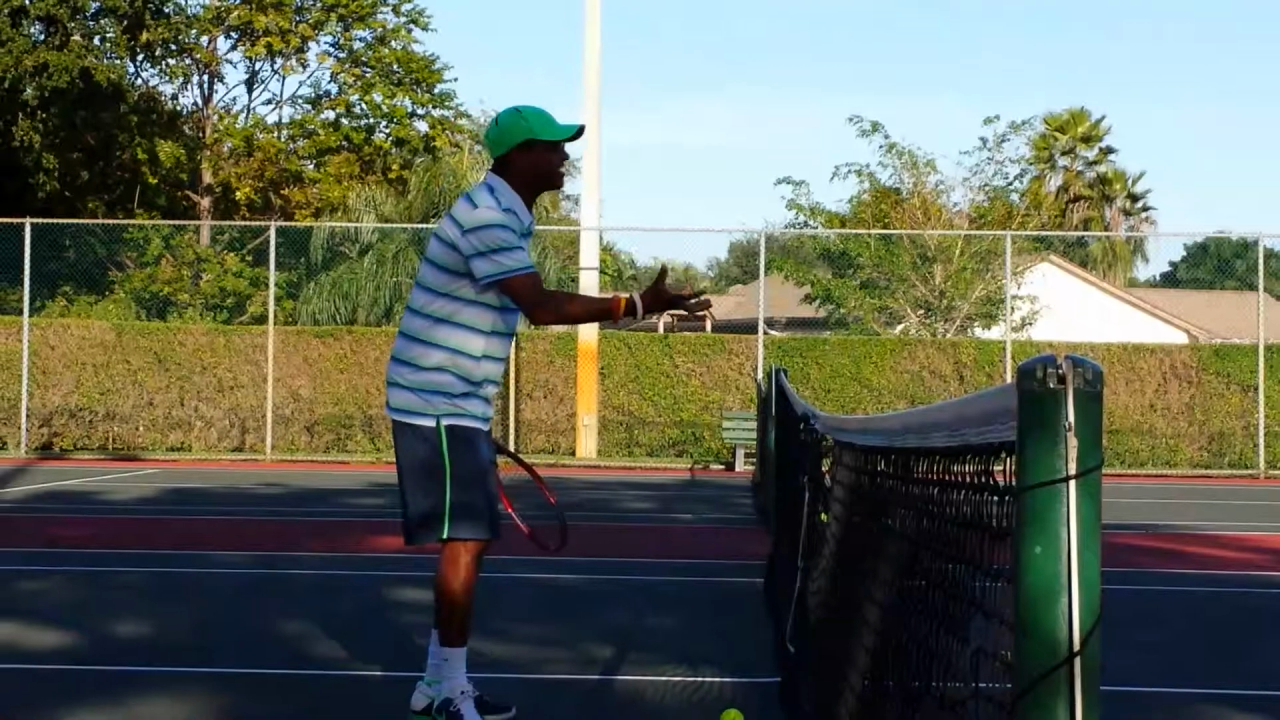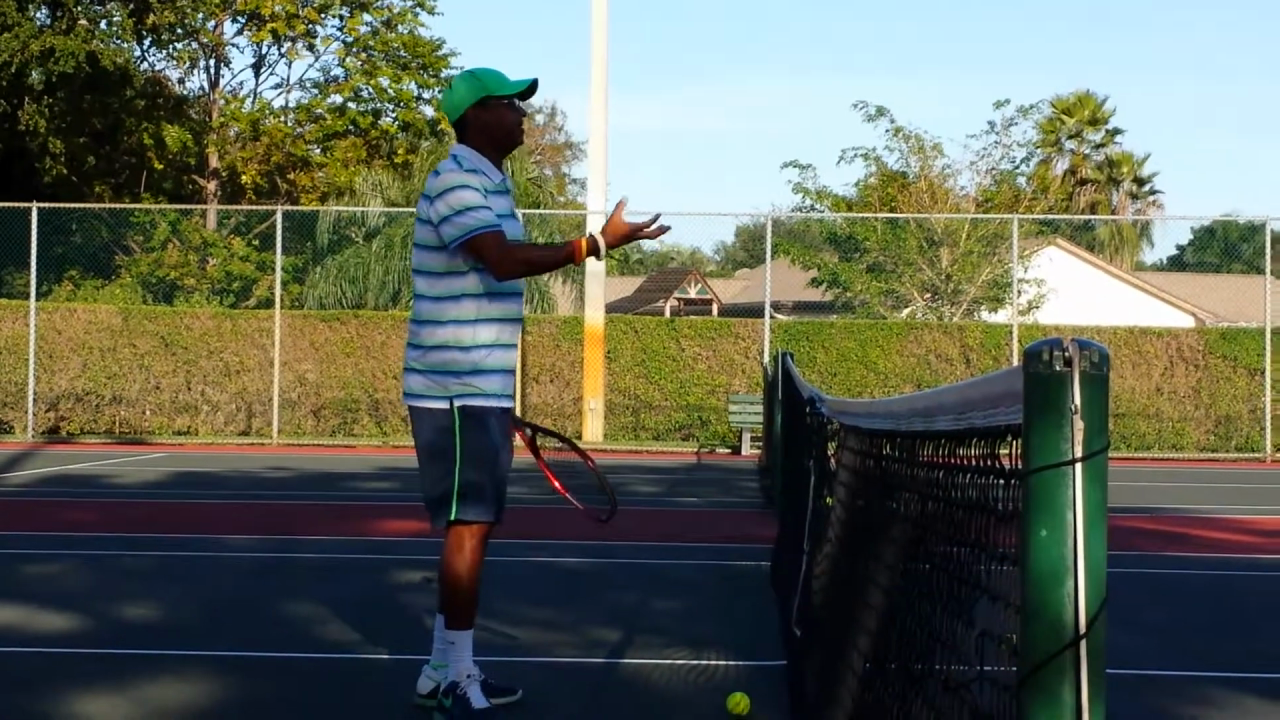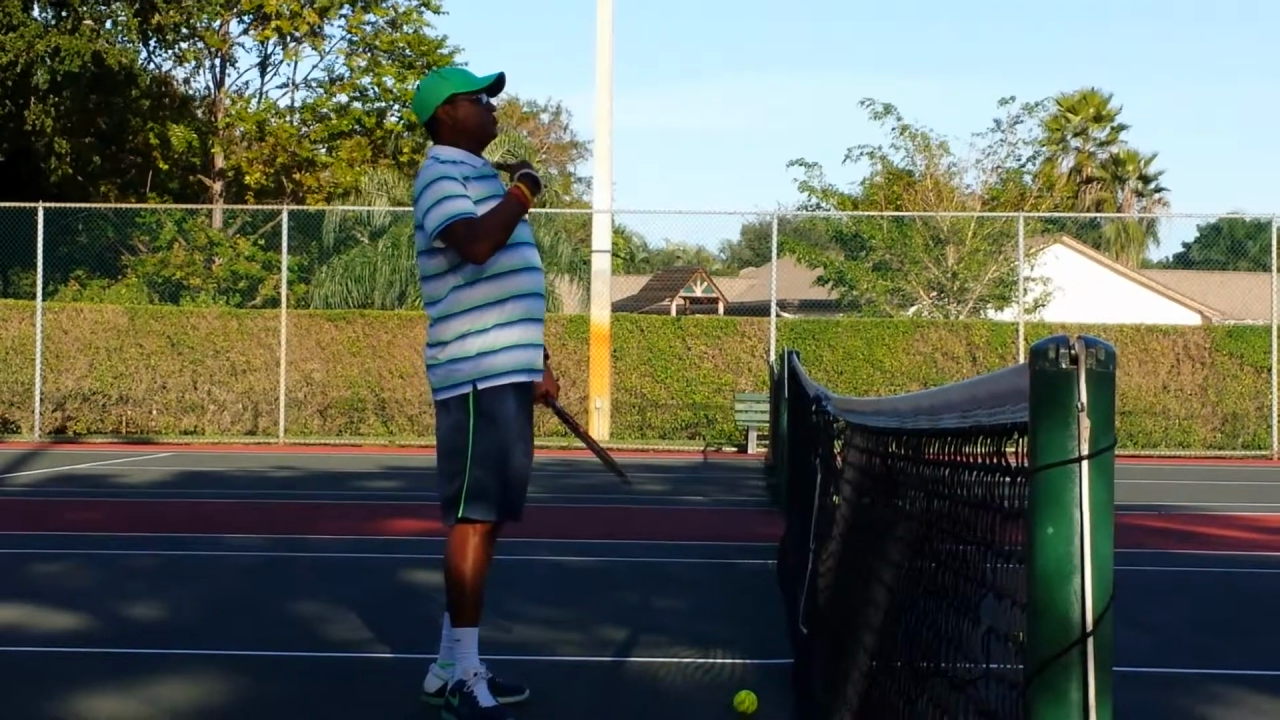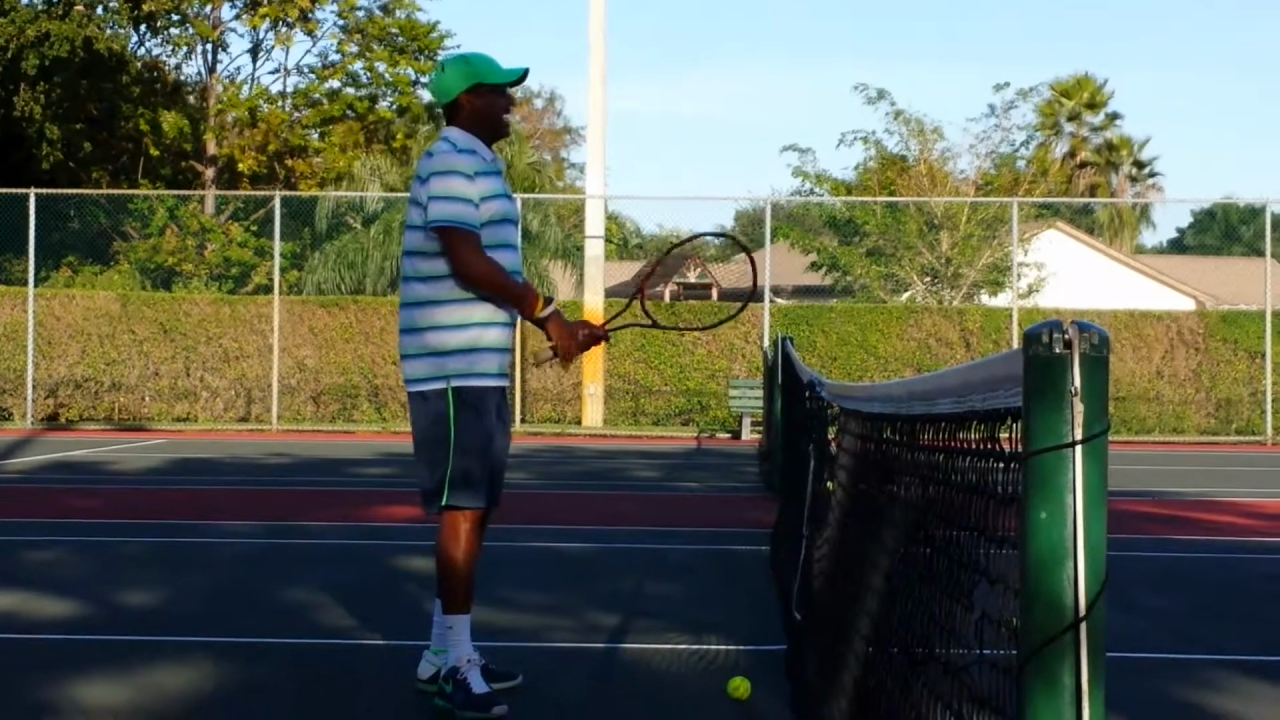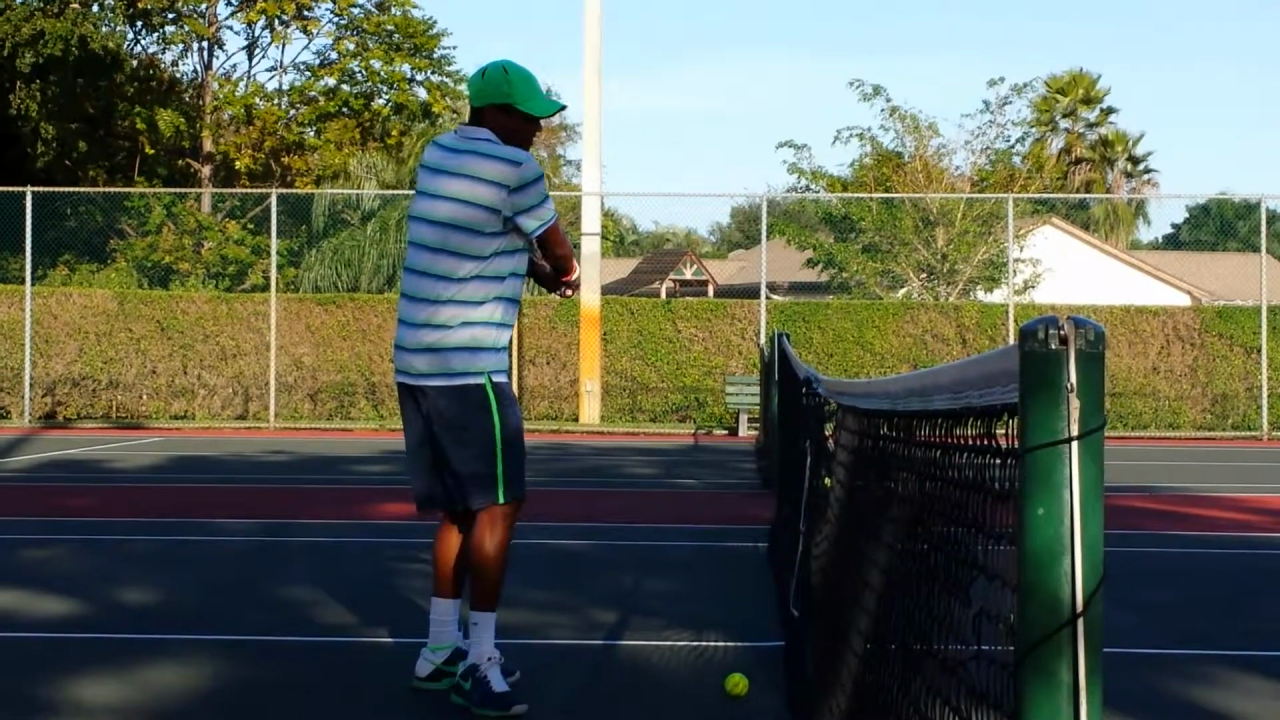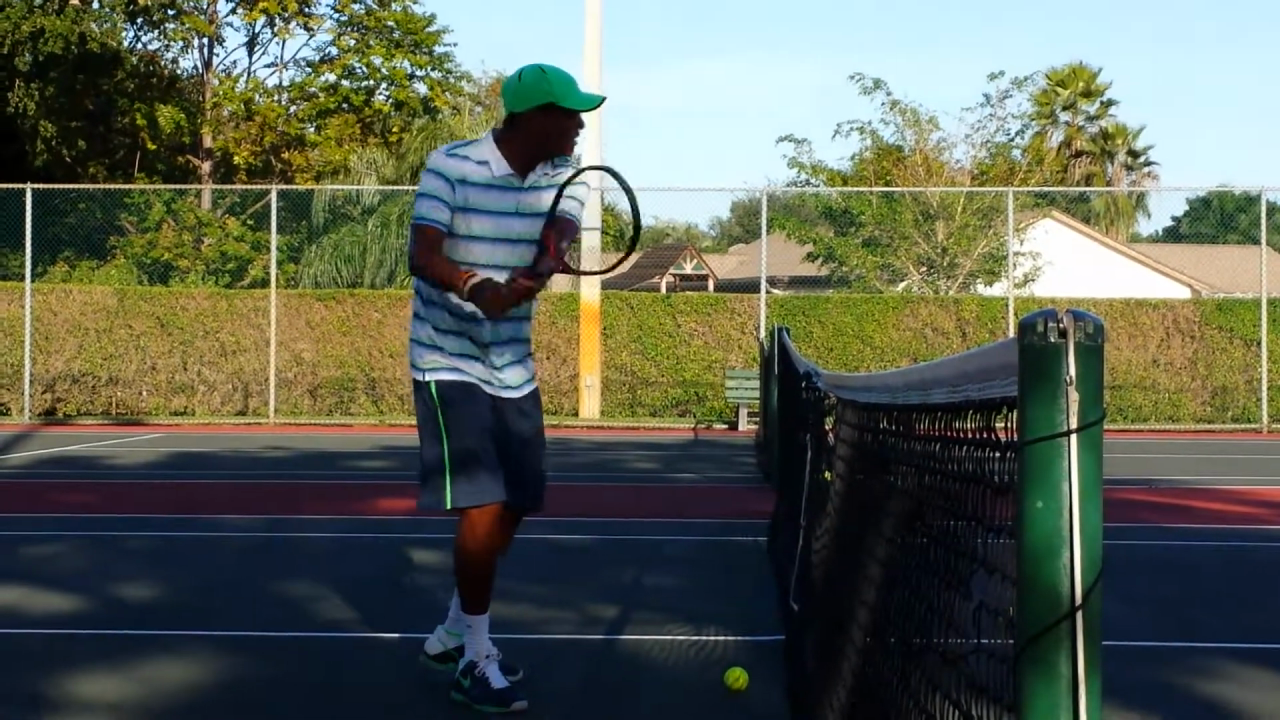
dt=0.7s
person 1, frame 1
left shoulder: (506, 213)
right shoulder: (487, 212)
right elbow: (539, 305)
right wrist: (636, 304)
left hip: (457, 402)
right hip: (438, 403)
left knee: (470, 538)
right knee: (465, 539)
person 1, frame 2
left shoulder: (488, 182)
right shoulder: (455, 179)
right elbow: (501, 262)
right wrist: (599, 242)
left hip: (479, 386)
right hip: (456, 387)
left knee: (477, 521)
right knee: (470, 522)
left ankle: (448, 667)
person 1, frame 3
left shoulder: (480, 174)
right shoulder: (442, 174)
right elbow: (476, 246)
left wrist: (537, 363)
right wrist: (525, 190)
left hip: (504, 373)
right hip: (476, 375)
left knee: (487, 517)
right knee: (475, 517)
left ankle: (455, 665)
person 1, frame 4
left shoulder: (478, 164)
right shoulder: (450, 159)
right elbow: (468, 264)
left wrist: (556, 322)
right wrist: (547, 314)
left hip: (477, 367)
right hip: (452, 369)
left knee: (474, 505)
right knee: (463, 507)
left ankle: (447, 653)
right ankle: (454, 664)
person 1, frame 5
left shoulder: (438, 153)
right shoulder: (514, 166)
right elbow: (556, 248)
left wrist: (535, 269)
right wrist: (565, 274)
left hip: (420, 361)
right hip: (466, 365)
left knee: (460, 506)
right knee: (497, 504)
left ankle: (441, 649)
right ankle: (480, 660)
person 1, frame 6
left shoulder: (566, 177)
right shoulder: (450, 165)
left elbow: (560, 238)
right elbow: (423, 255)
left wrist: (533, 274)
right wrist: (473, 287)
left hip: (513, 371)
right hip: (447, 368)
left knee: (514, 507)
right knee: (482, 507)
left ankle: (454, 633)
right ankle: (474, 660)
